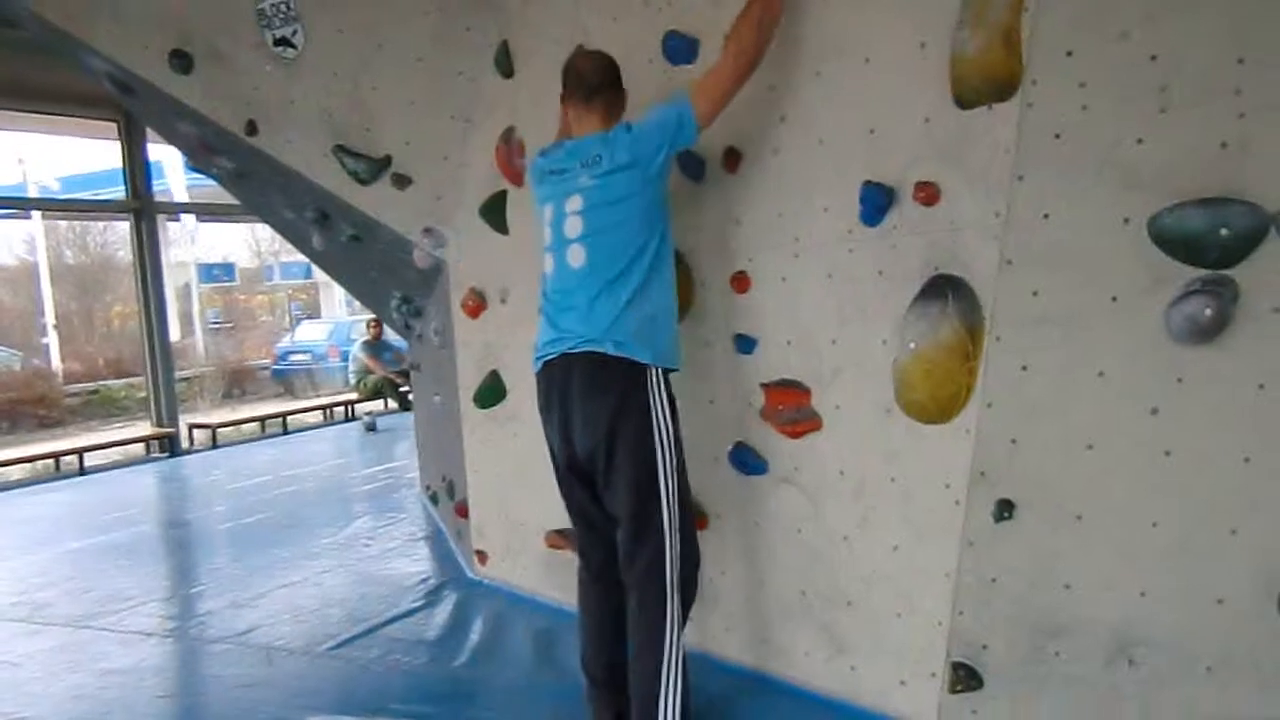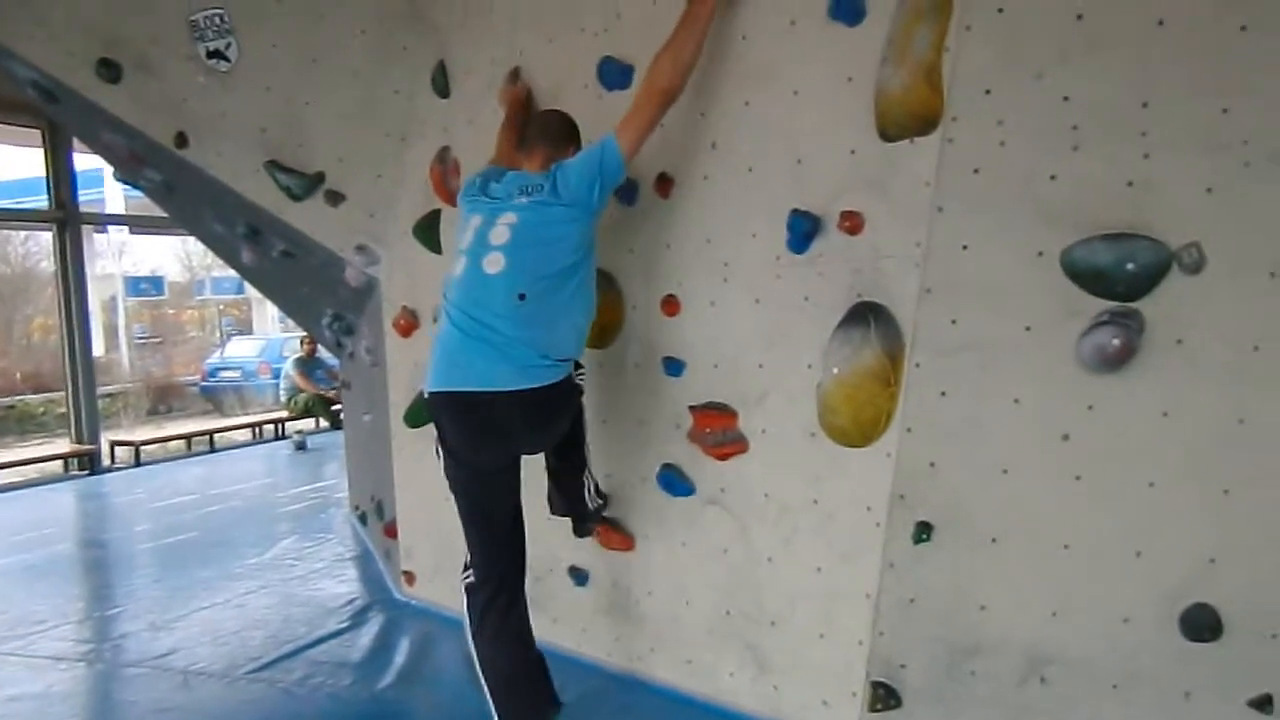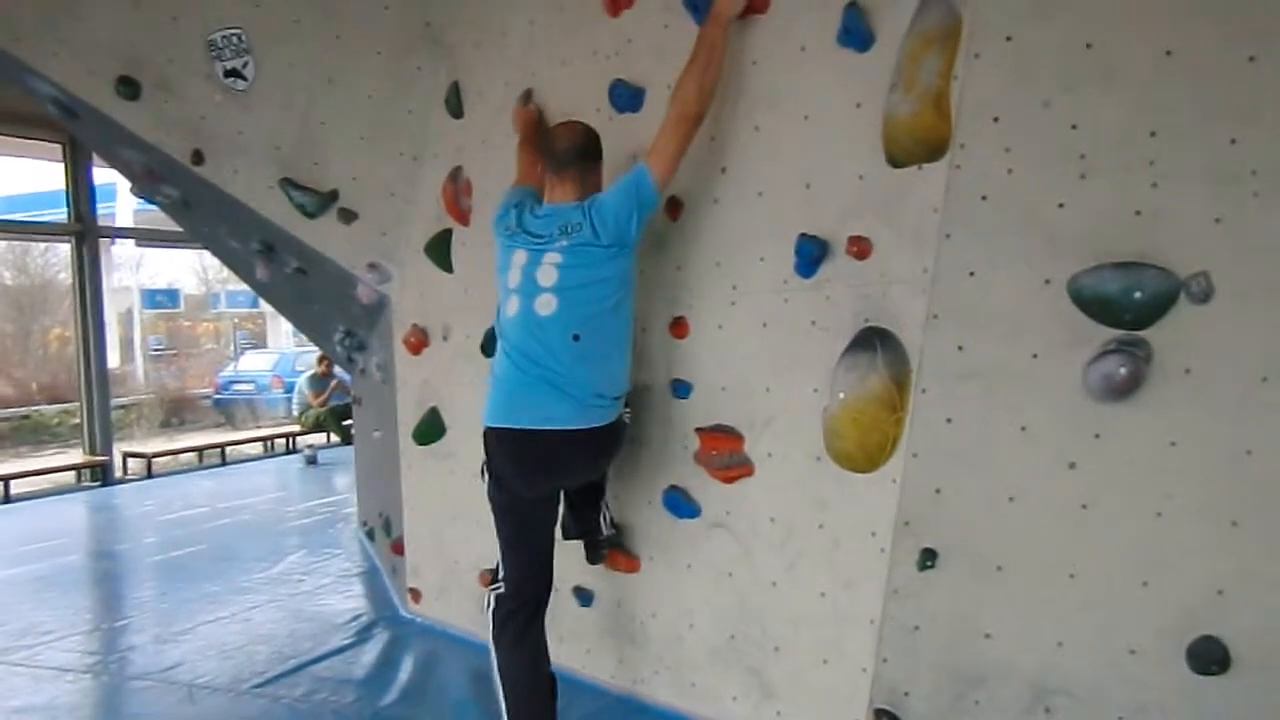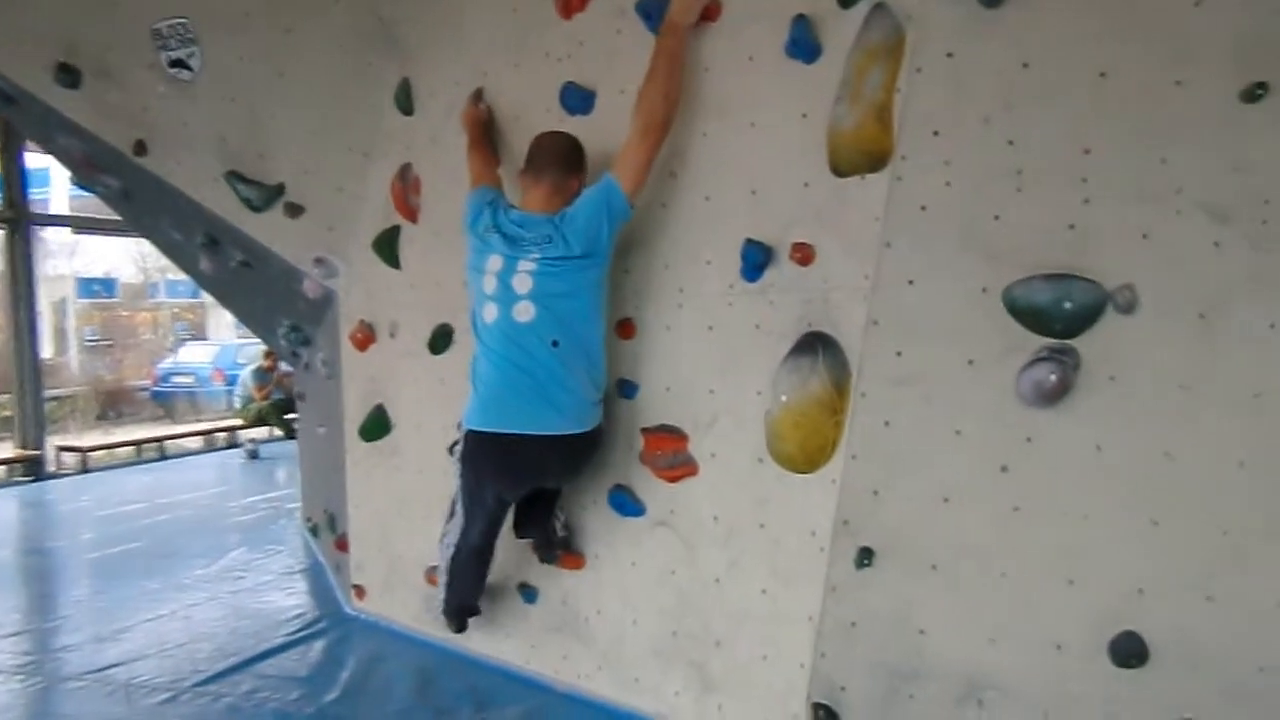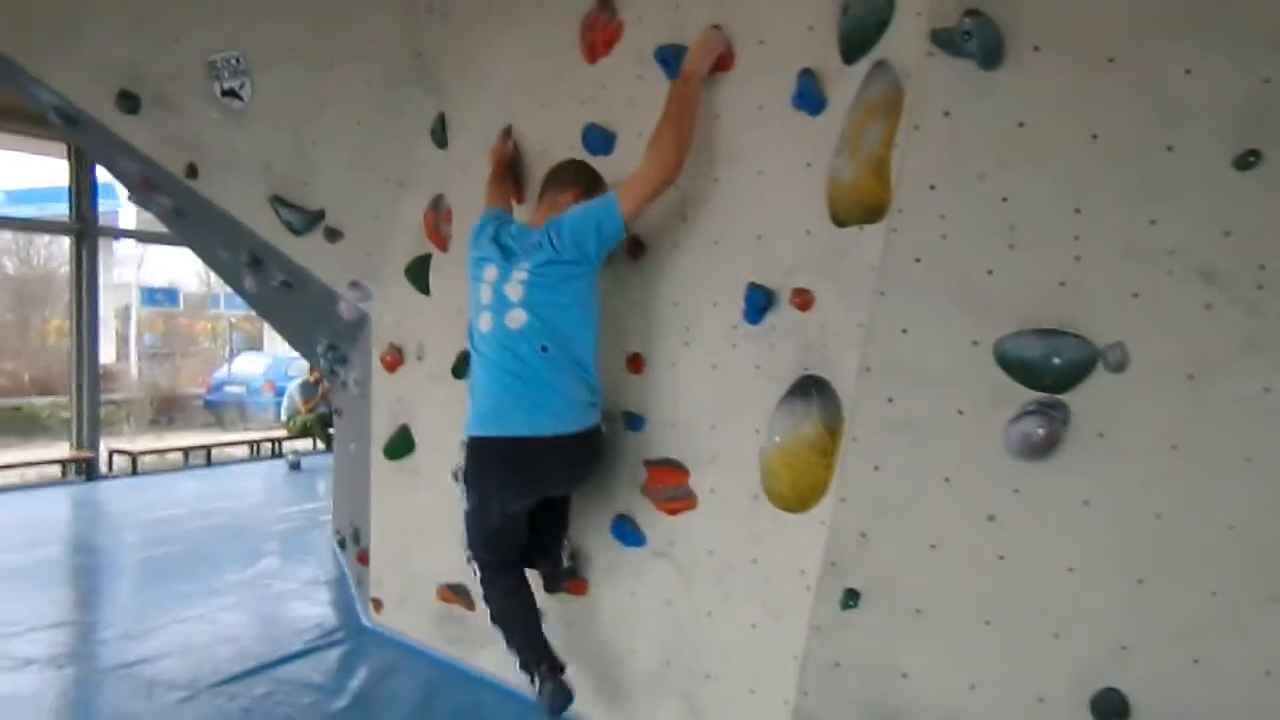
dt=1s
person 1, frame 1
left shoulder: (544, 169)
right shoulder: (637, 147)
right elbow: (737, 61)
left wrist: (573, 87)
left hip: (557, 383)
right hip: (623, 377)
left knee: (600, 554)
right knee: (658, 561)
person 1, frame 2
left shoulder: (478, 192)
right shoulder: (576, 185)
left elbow: (505, 158)
right elbow: (658, 93)
left wrist: (513, 111)
left hip: (457, 404)
right hip: (535, 404)
left knee: (491, 574)
right ankle: (580, 503)
person 1, frame 3
left shoulder: (513, 223)
right shoulder: (612, 220)
left elbow: (530, 169)
right elbow: (684, 119)
left wrist: (527, 130)
left hip: (511, 438)
right hip: (590, 438)
left knee: (519, 595)
right ankle: (593, 528)
person 1, frame 4
left shoulder: (486, 226)
right shoulder: (585, 231)
left elbow: (483, 165)
right elbow: (649, 129)
left wrist: (477, 127)
left hip: (491, 439)
right hip: (571, 441)
left knee: (471, 529)
left ankle: (457, 608)
right ankle: (542, 527)
person 1, frame 5
left shoulder: (488, 240)
right shoulder: (573, 237)
left elbow: (499, 194)
right elbow: (661, 170)
left wrist: (500, 165)
right wrist: (690, 75)
left hip: (494, 447)
right hip: (569, 444)
left knee: (497, 565)
right ankle: (551, 560)
